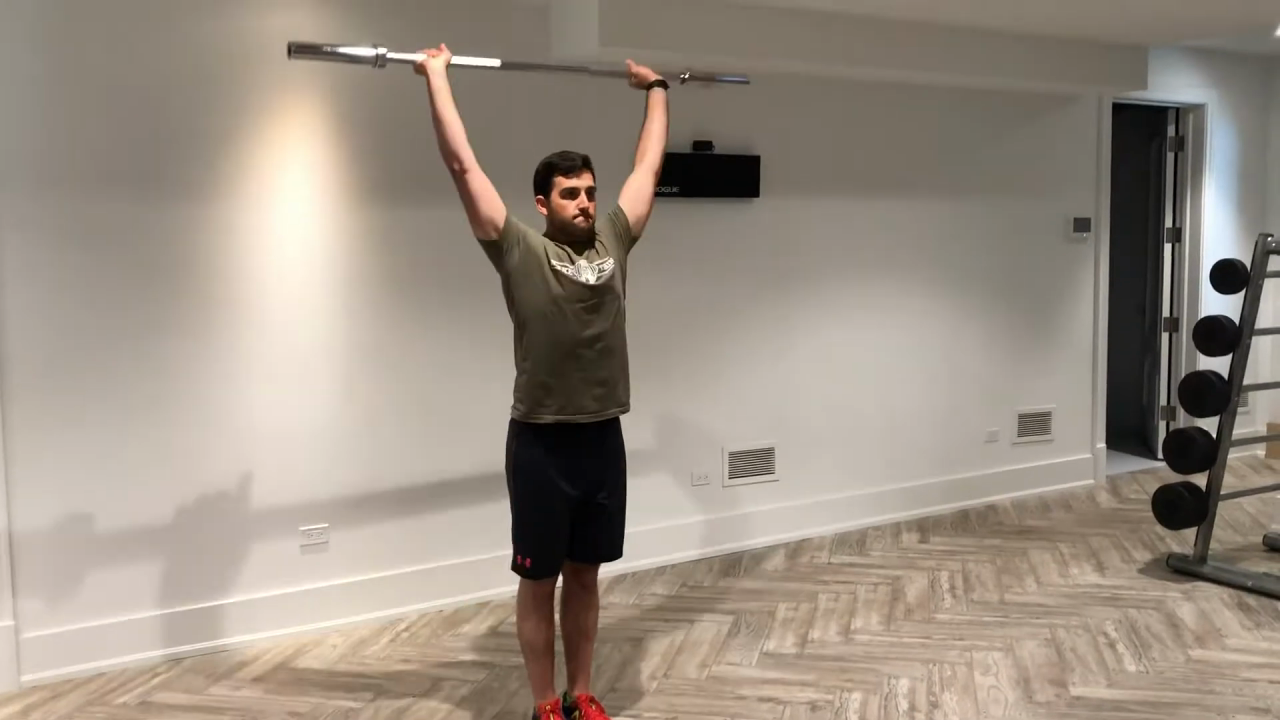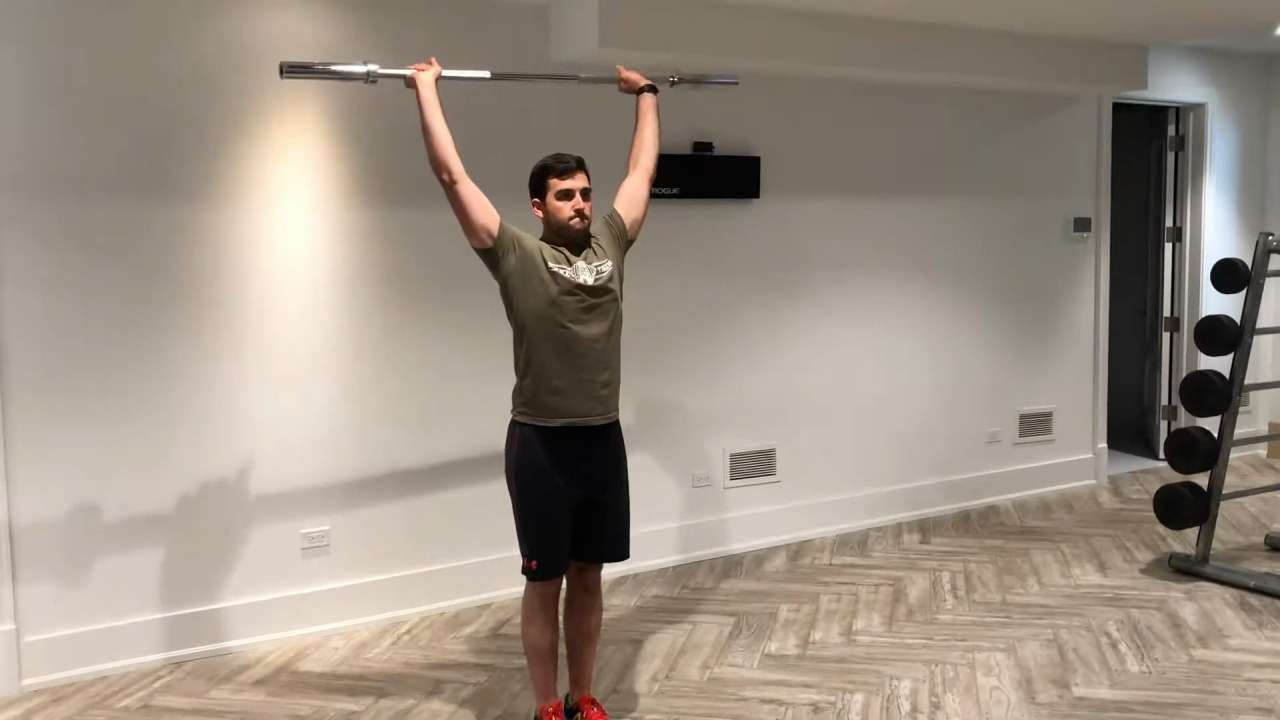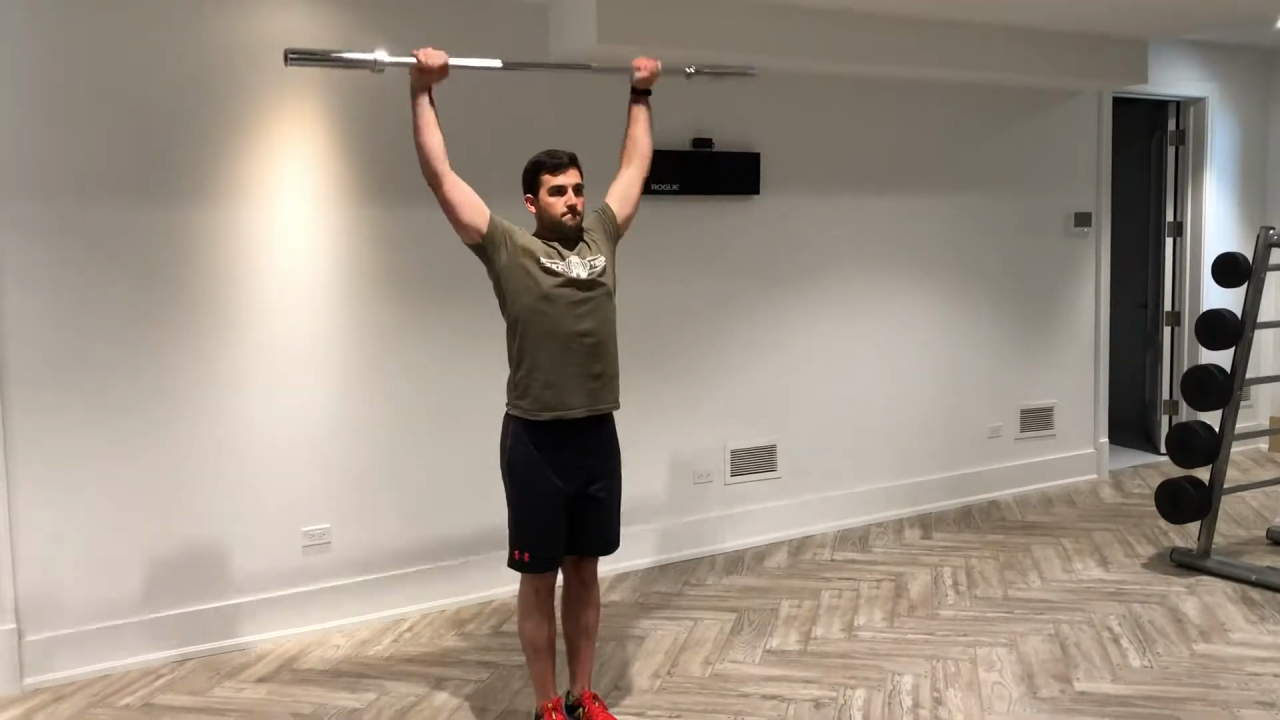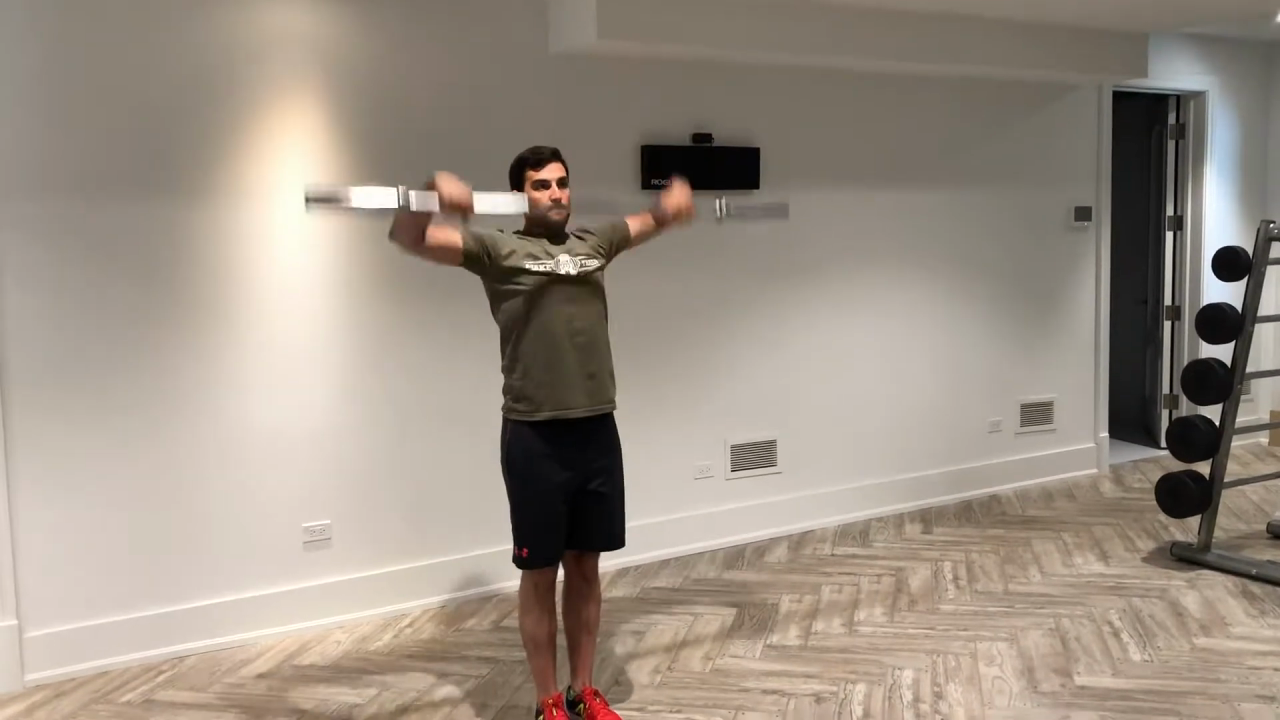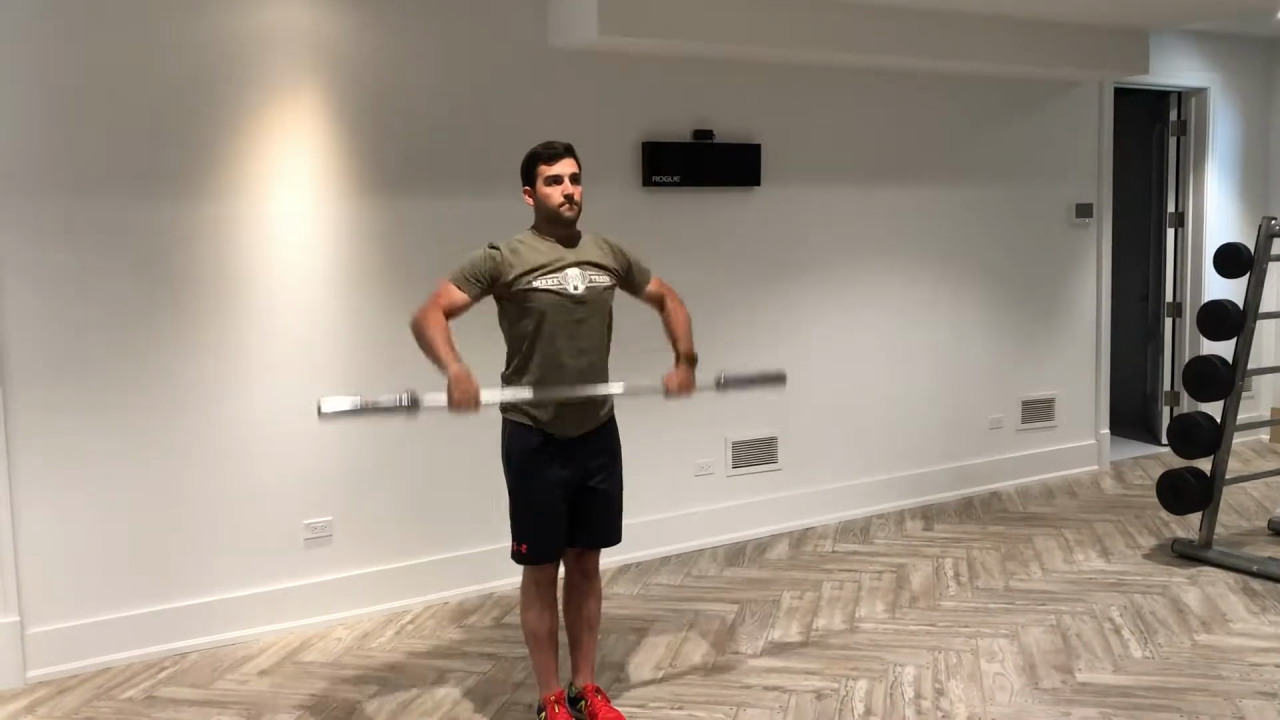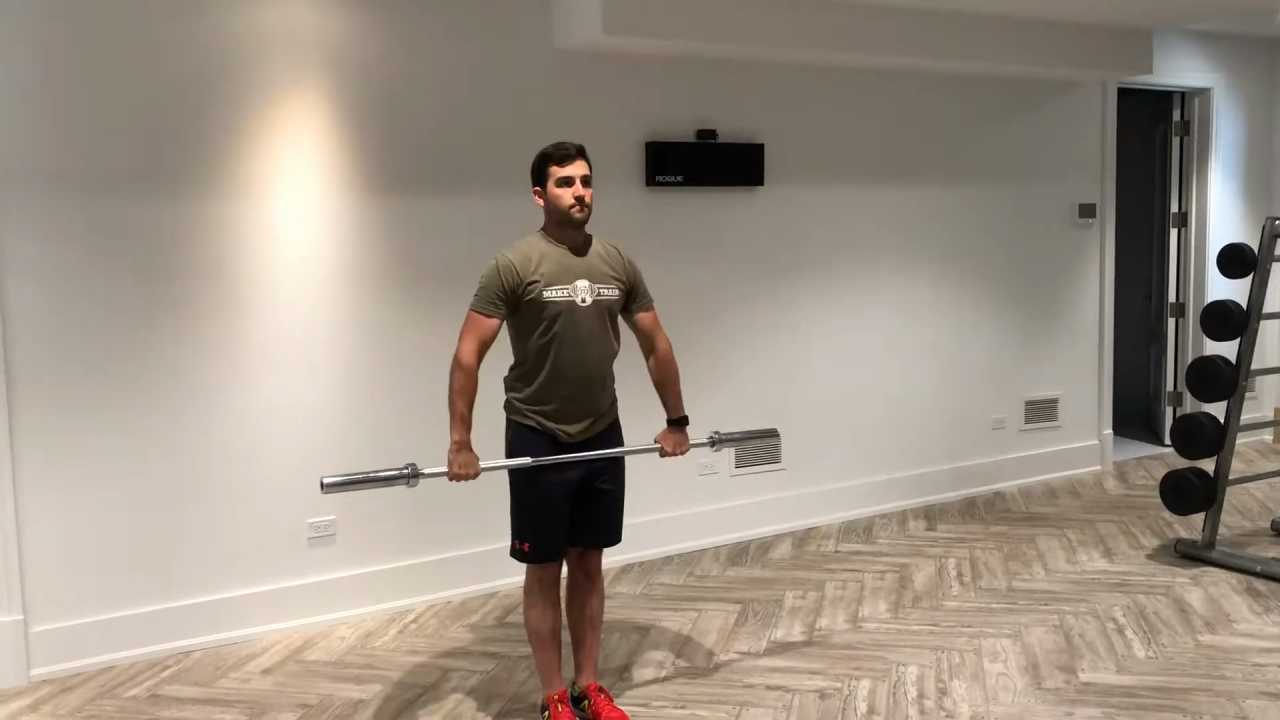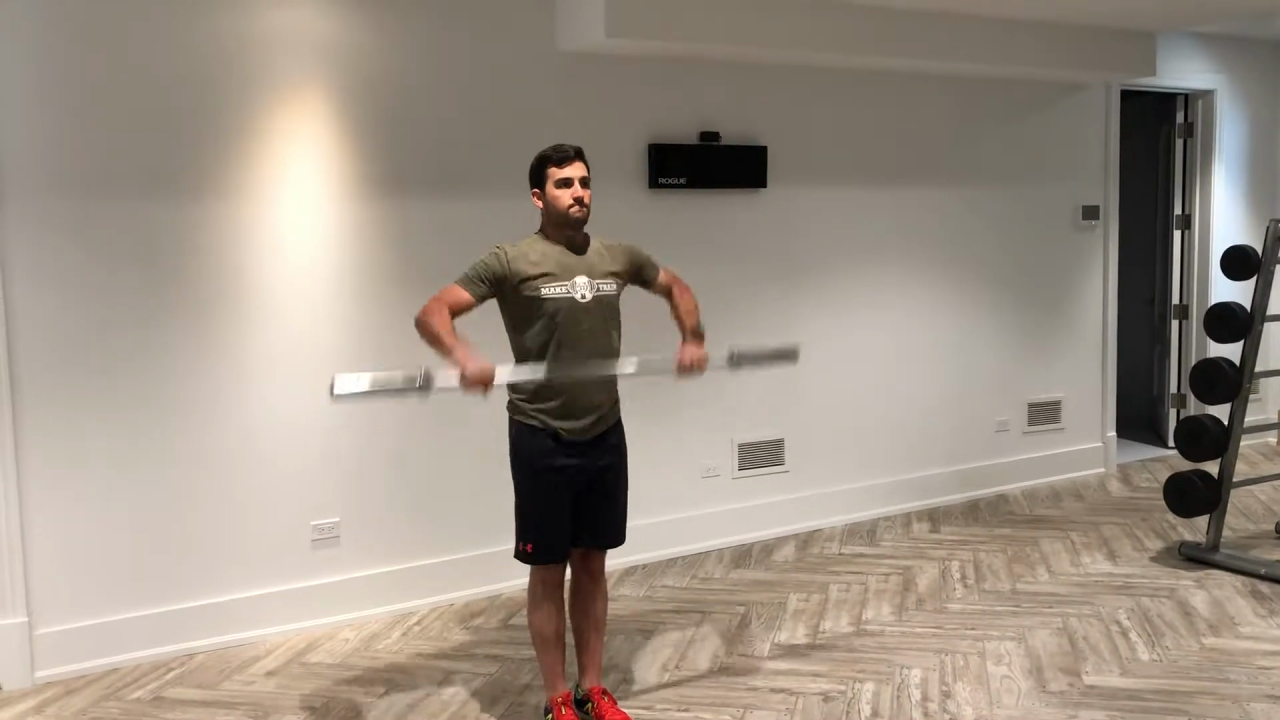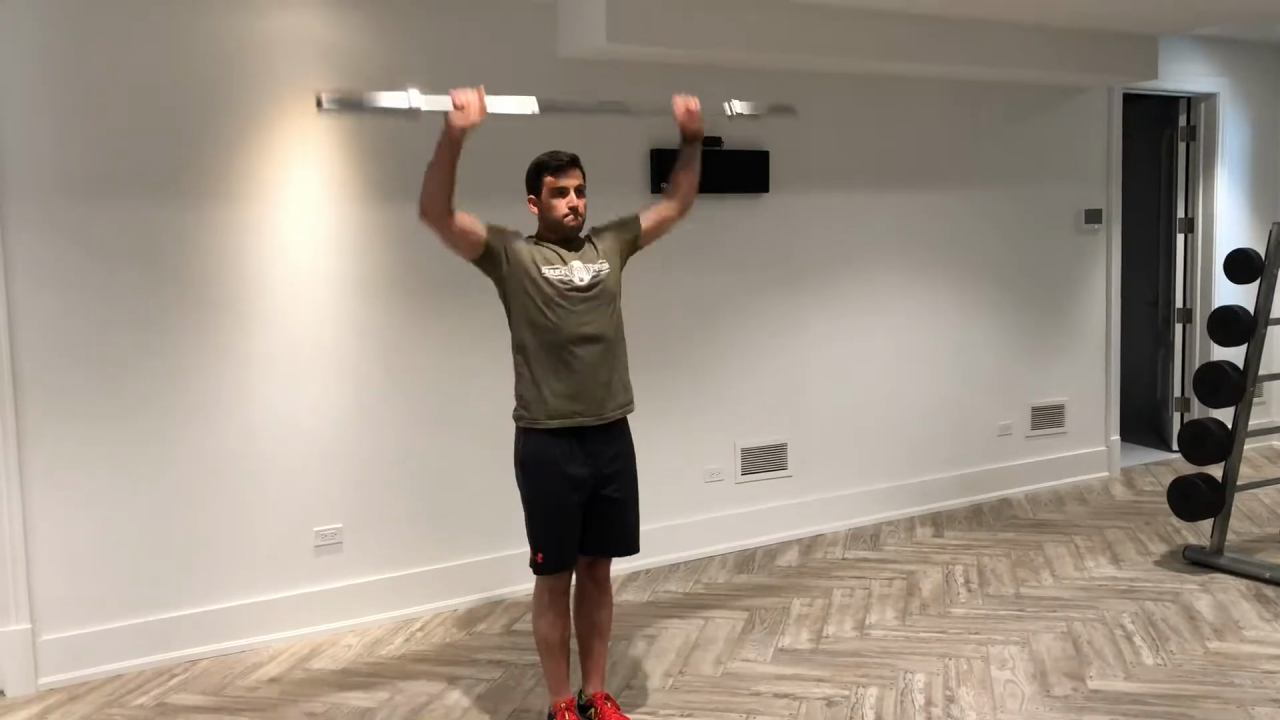
dt=0.3s
person 1, frame 1
left shoulder: (614, 240)
right shoulder: (518, 249)
left elbow: (649, 165)
right elbow: (462, 164)
left wrist: (654, 89)
right wrist: (437, 76)
left hip: (603, 438)
right hip: (541, 443)
left knee: (585, 575)
right knee: (540, 580)
person 1, frame 2
left shoulder: (611, 242)
right shoulder: (514, 253)
left elbow: (642, 169)
right elbow: (452, 175)
left wrist: (644, 94)
right wrist: (426, 90)
left hip: (604, 439)
right hip: (541, 444)
left knee: (589, 578)
right knee: (545, 583)
person 1, frame 3
left shoulder: (602, 235)
right shoulder: (507, 246)
left elbow: (636, 164)
right elbow: (437, 173)
left wrist: (639, 93)
right wrist: (423, 87)
left hip: (597, 434)
right hip: (535, 439)
left knee: (584, 571)
right knee: (540, 577)
person 1, frame 4
left shoulder: (595, 242)
right shoulder: (497, 250)
left elbow: (652, 217)
right elbow: (407, 237)
left wrist: (674, 199)
right wrist: (436, 194)
left hip: (598, 431)
right hip: (533, 437)
left knee: (585, 564)
right knee: (541, 572)
person 1, frame 5
left shoulder: (609, 252)
right shoulder: (505, 256)
left elbow: (668, 299)
right elbow: (428, 315)
left wrist: (684, 359)
right wrist: (455, 372)
left hip: (599, 433)
right hip: (535, 439)
left knee: (586, 563)
right knee: (542, 569)
person 1, frame 6
left shoulder: (618, 263)
right shoulder: (514, 265)
left elbow: (655, 344)
right elbow: (467, 353)
left wrist: (676, 421)
right wrist: (459, 442)
left hip: (602, 434)
right hip: (538, 439)
left knee: (589, 562)
right knee: (545, 569)
person 1, frame 7
left shoulder: (617, 255)
right shoulder: (512, 260)
left elbow: (675, 286)
right elbow: (432, 314)
left wrist: (692, 337)
right wrist: (463, 356)
left hip: (604, 433)
right hip: (541, 438)
left knee: (592, 562)
right knee: (549, 569)
person 1, frame 8
left shoulder: (610, 243)
right shoulder: (510, 252)
left elbow: (678, 202)
right elbow: (435, 214)
left wrist: (692, 139)
right wrist: (455, 132)
left hip: (612, 435)
right hip: (548, 443)
left knee: (598, 570)
right knee: (555, 578)
